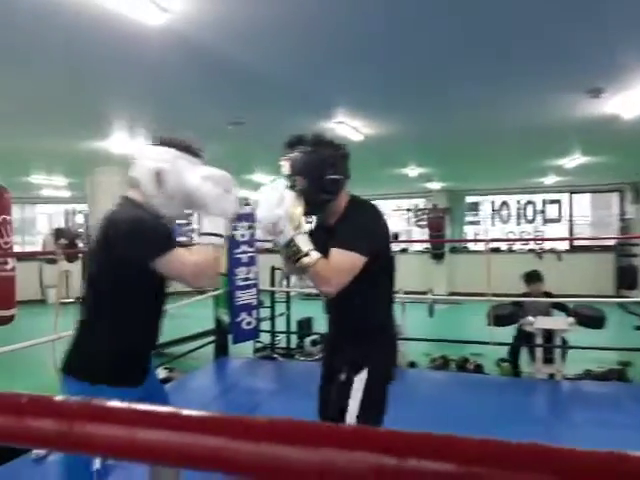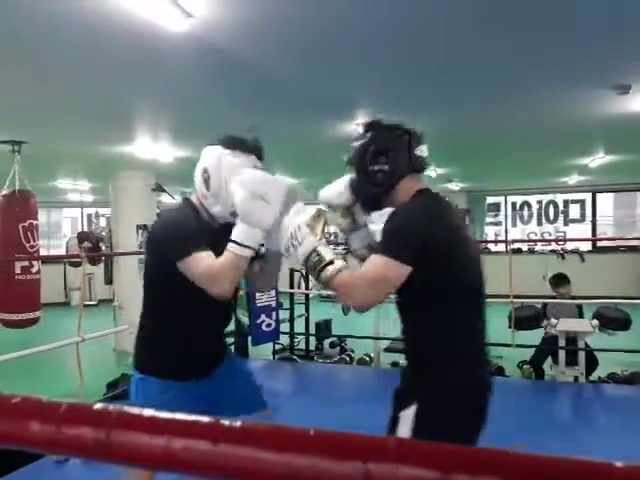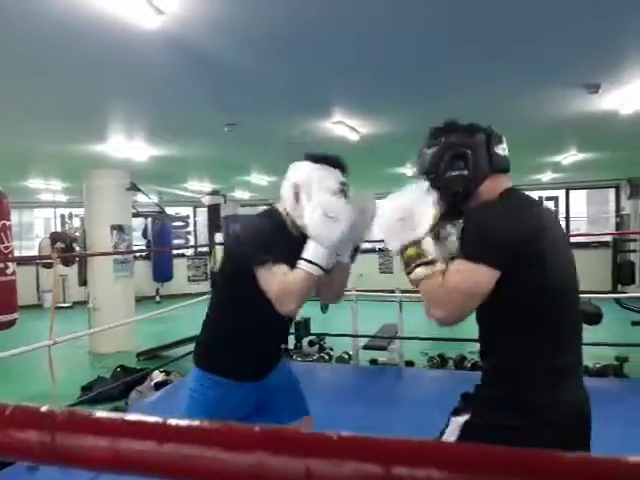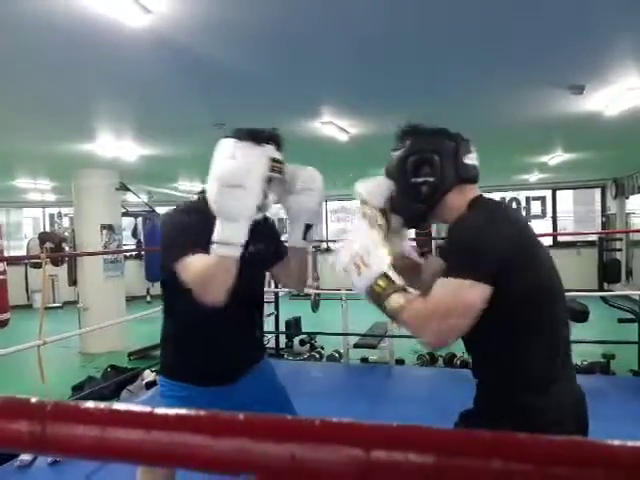
dt=0.5s
person 1, frame 1
left shoulder: (147, 222)
right shoulder: (131, 225)
left elbow: (193, 270)
right elbow: (201, 276)
left wrist: (214, 215)
right wrist: (216, 216)
left hip: (134, 372)
right hip: (97, 381)
person 1, frame 2
left shoulder: (229, 225)
right shoulder: (175, 225)
left elbow: (264, 280)
right elbow: (220, 283)
left wrist: (279, 227)
right wrist: (253, 225)
left hip: (215, 361)
right hip: (162, 372)
person 1, frame 3
left shoulder: (303, 236)
right shoulder: (256, 231)
left elbow: (330, 294)
right elbow: (287, 302)
left wrist: (349, 242)
right wrist: (321, 243)
left hip: (268, 366)
right hip: (222, 374)
person 1, frame 4
left shoulder: (260, 227)
right shoulder: (182, 223)
left elbow: (295, 281)
right elbow: (211, 291)
left wrist: (301, 221)
right wrist: (231, 223)
left hip: (248, 369)
right hip: (187, 380)
person 2, frame 1
left shoulder: (363, 218)
right shoulder: (327, 221)
left elbow: (329, 281)
right elbow: (306, 268)
left wrist: (289, 234)
right wrist: (285, 231)
left hip: (367, 349)
right hip: (343, 343)
person 2, frame 2
left shoulder: (413, 217)
right shoulder: (434, 211)
left elbow: (360, 294)
right elbow: (384, 276)
left wrist: (311, 249)
right wrist: (355, 229)
left hip: (439, 381)
person 2, frame 3
left shoulder: (491, 218)
right shoulder: (536, 214)
left elbow: (446, 308)
left wrist: (413, 243)
right wrist: (438, 238)
left hip: (514, 408)
person 2, frame 4
left shoulder: (480, 229)
right shoulder: (487, 221)
left elbow: (436, 328)
right elbow: (427, 283)
left wrist: (376, 276)
right wrist: (388, 235)
